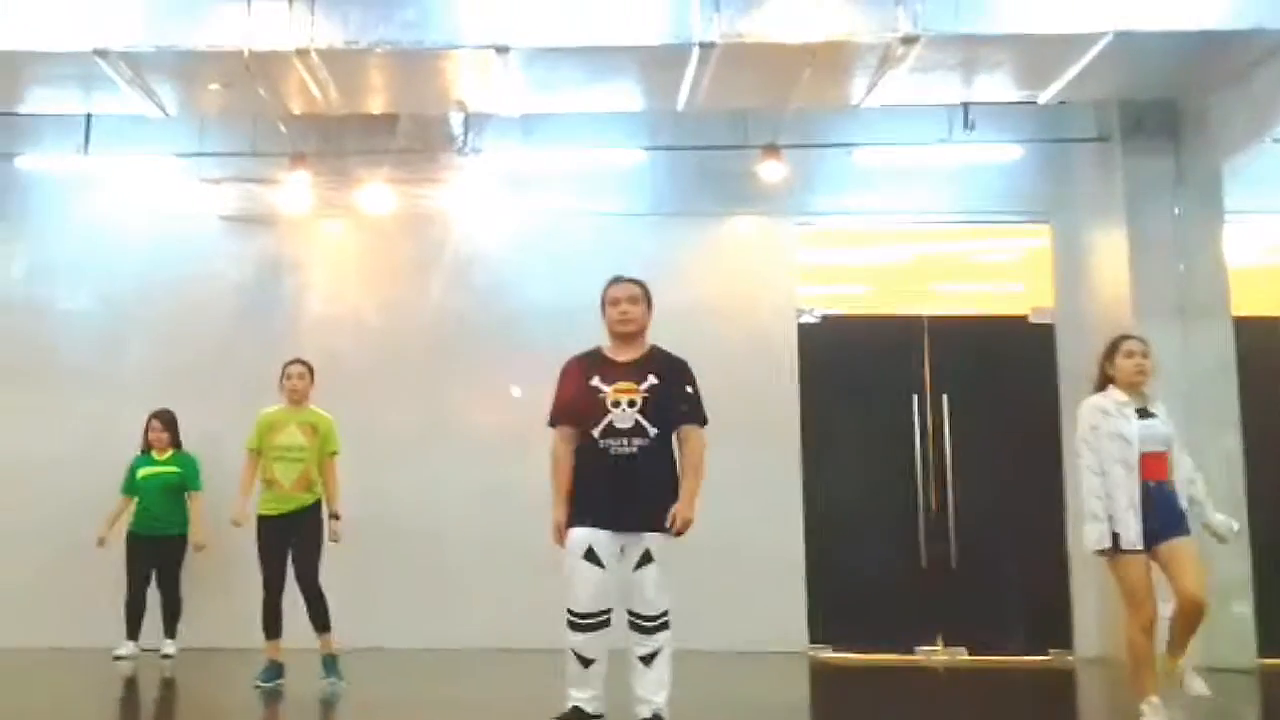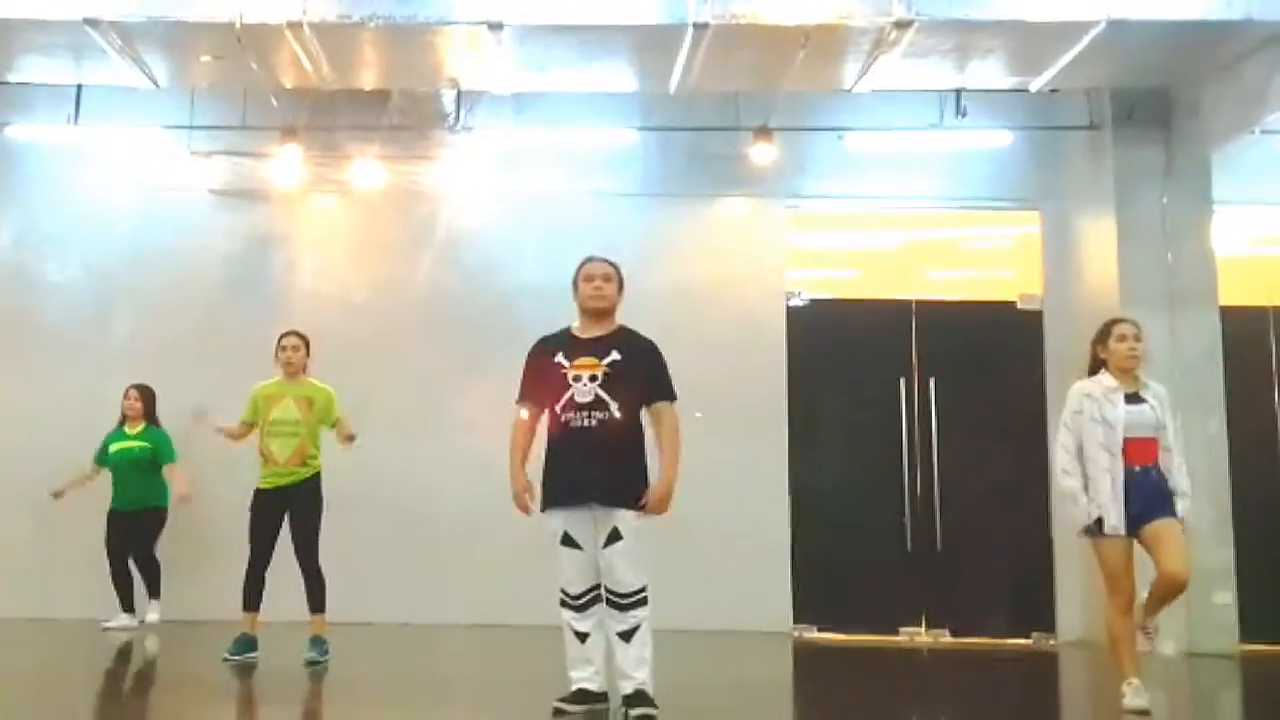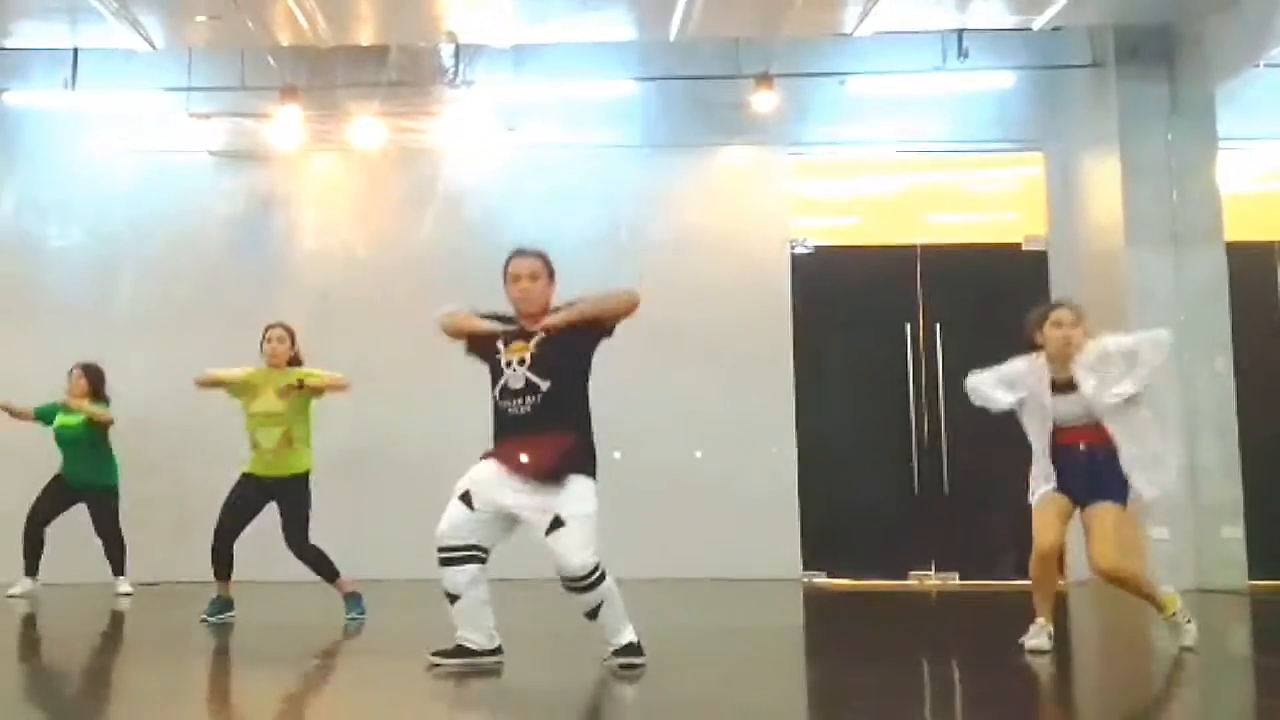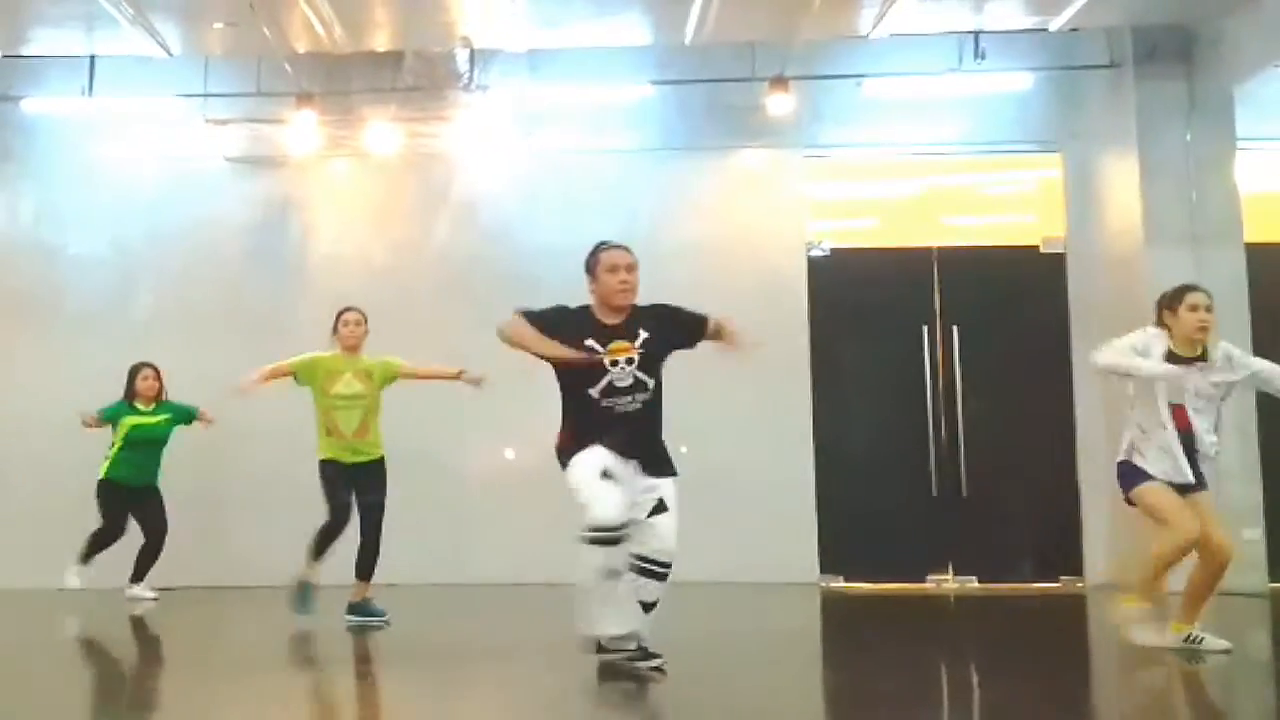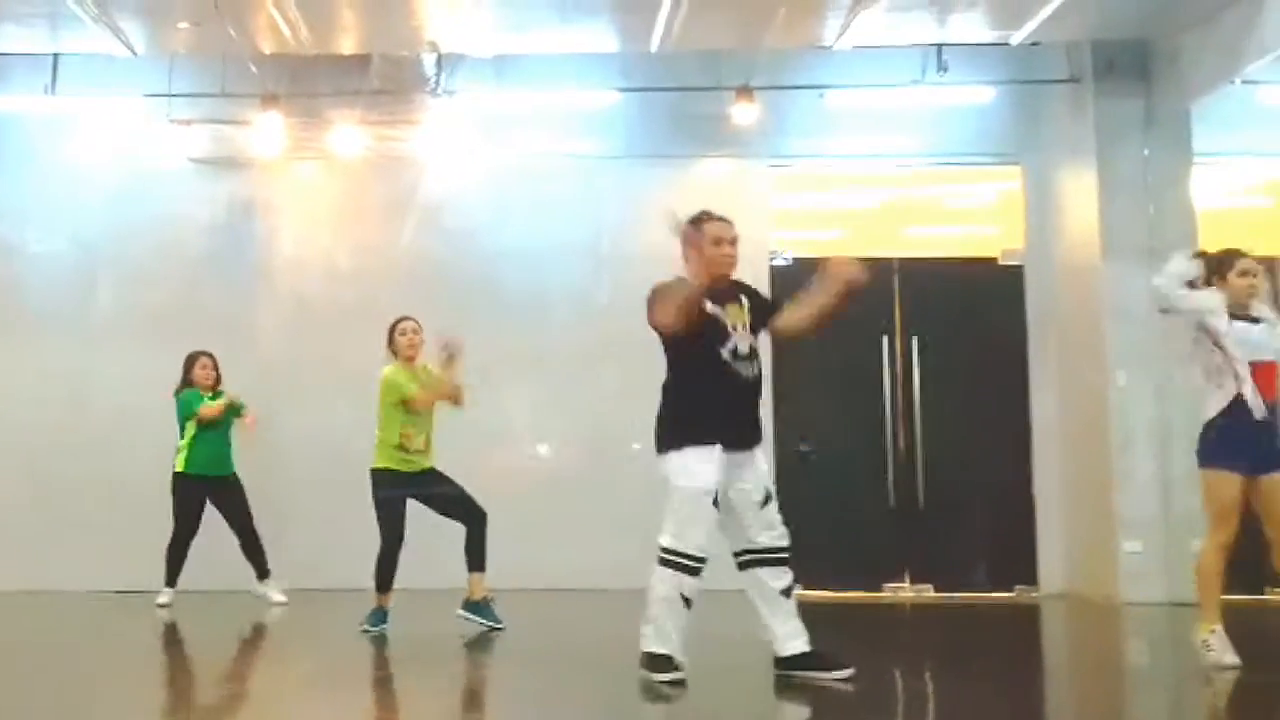
dt=1s
person 1, frame 1
left shoulder: (673, 370)
right shoulder: (579, 370)
left elbow: (691, 439)
right elbow: (564, 441)
left wrist: (687, 499)
right wrist: (559, 505)
left hip: (653, 514)
right hip: (591, 514)
left knee: (649, 614)
right knee: (586, 611)
person 1, frame 2
left shoulder: (639, 349)
right shoulder: (548, 349)
left elbow: (663, 412)
right elbow: (528, 411)
left wrist: (667, 474)
right wrist: (519, 470)
left hip: (623, 489)
right hip: (565, 489)
left knee: (626, 589)
right knee: (576, 591)
person 1, frame 3
left shoulder: (572, 326)
right shoulder: (496, 330)
left elbow: (627, 300)
right elbow: (450, 321)
left wrist: (565, 317)
right wrist: (489, 327)
left hip: (565, 474)
right hip: (503, 468)
left knee: (577, 565)
right knee: (453, 537)
left ankle: (624, 640)
right ankle: (479, 643)
person 1, frame 4
left shoulder: (656, 320)
right shoulder: (568, 321)
left elbow: (716, 327)
right elbow: (512, 326)
left wrist: (726, 333)
right wrist: (545, 347)
left hip: (650, 462)
right hip: (592, 451)
left knee: (656, 556)
right knee: (608, 518)
left ankle: (628, 639)
right ankle: (608, 629)
person 1, frame 5
left shoulder: (740, 293)
right shoulder: (678, 294)
left elbow: (790, 323)
right elbow: (667, 322)
left wrist: (833, 285)
right wrist: (699, 273)
left hip: (742, 442)
right hip: (694, 439)
left knee: (764, 543)
right knee: (686, 544)
left ankle: (793, 651)
right ankle: (660, 651)
person 2, frame 1
left shoulder: (1159, 411)
right shoulder: (1095, 409)
left elbow: (1181, 465)
right elbow: (1090, 469)
left wrist: (1211, 515)
right wrist: (1098, 524)
left hip: (1166, 508)
right hip: (1125, 514)
left knee: (1195, 596)
right knee: (1142, 615)
left ankle: (1174, 658)
person 2, frame 2
left shoulder: (1157, 393)
right shoulder: (1085, 393)
left elbow: (1172, 447)
right elbow: (1066, 452)
left wrist: (1182, 493)
right wrist: (1080, 503)
left hip: (1155, 491)
right hip: (1110, 498)
left knee: (1178, 573)
right knee: (1120, 597)
left ankle: (1147, 619)
right ankle: (1131, 682)
person 2, frame 3
left shoulder: (1101, 353)
right shoulder: (1027, 369)
left elbow: (1159, 340)
right elbow: (976, 381)
left wrist: (1132, 384)
right wrist: (1002, 397)
left hip: (1105, 471)
right hip: (1056, 471)
left knee: (1108, 565)
right knee: (1045, 546)
left ankle: (1169, 606)
right ankle: (1043, 622)
person 2, frame 4
left shoulder: (1222, 356)
right shoulder: (1149, 341)
right elbow: (1106, 358)
right wrist: (1152, 370)
left hip: (1188, 466)
right hip: (1142, 463)
left knee: (1219, 551)
right knee: (1184, 531)
left ankle: (1182, 627)
right ankle: (1138, 603)
person 2, frame 5
right shoulder: (1207, 310)
right elbow: (1166, 292)
right wrist: (1189, 267)
right hip: (1227, 430)
right knee: (1221, 536)
right ankle: (1210, 630)
person 3, frame 1
left shoulder: (323, 423)
right shoulder: (265, 420)
left elbow: (329, 473)
right elbow: (251, 464)
left wrist: (334, 515)
right wrist: (241, 501)
left hip: (307, 512)
right hip: (270, 513)
left knee: (308, 582)
right knee: (272, 588)
left ankle: (329, 656)
right ankle: (273, 663)
person 3, frame 2
left shoulder: (320, 394)
right shoulder: (262, 393)
left elbow: (341, 426)
right elbow: (242, 432)
left wrist: (345, 435)
right wrist: (221, 428)
left hip: (305, 484)
right hip: (267, 486)
left knee: (307, 559)
right knee: (257, 561)
left ankle: (318, 639)
right ankle: (247, 638)
person 3, frame 3
left shoulder: (302, 379)
right shoulder: (247, 378)
left elbow: (342, 383)
right elbow: (201, 381)
left wrist: (301, 380)
right wrist: (223, 377)
left hip: (294, 475)
right hip: (256, 476)
left knee: (298, 545)
right knee: (222, 535)
left ankle: (350, 594)
right ankle: (223, 599)
person 3, frame 4
left shoulder: (378, 367)
right shoulder: (318, 363)
left elbow: (421, 371)
right elbow: (274, 370)
left wrist: (461, 376)
right wrist: (257, 378)
left hip: (369, 461)
right hip: (333, 459)
left knee: (371, 530)
right knee: (338, 517)
left ankle: (359, 601)
right ankle: (307, 576)
person 3, frame 5
left shoulder: (429, 372)
right shoulder: (393, 377)
left elbow: (457, 400)
right elbow: (423, 405)
left wrist: (450, 366)
right wrist: (446, 370)
left hip: (423, 469)
right hip: (390, 472)
left knee: (475, 516)
right knee: (392, 541)
left ankle: (477, 600)
right ankle: (380, 609)
person 4, frame 1
left shoulder: (185, 462)
right shoulder: (139, 462)
left elbow: (194, 498)
right elbow: (126, 498)
left wrist: (197, 530)
right wrist: (107, 528)
left hip: (173, 535)
right hip: (140, 534)
left knee: (169, 587)
right knee: (135, 587)
left ankle: (170, 640)
right ankle: (131, 643)
person 4, frame 2
left shoulder: (156, 435)
right shoulder: (114, 436)
left elbow: (172, 465)
right elbow: (96, 467)
left wrist: (181, 487)
right wrist: (67, 486)
left hip: (151, 506)
right hip: (120, 508)
left knee: (143, 555)
right knee: (116, 560)
left ankle: (154, 602)
right ankle: (128, 614)
person 4, frame 3
left shoulder: (95, 410)
right shoulder: (57, 408)
left elbow: (107, 419)
right elbow: (27, 414)
left wrist: (80, 405)
left hip: (101, 483)
right hip: (67, 480)
left knee: (108, 530)
right knee: (34, 522)
left ankle: (121, 578)
right ankle: (30, 579)
person 4, frame 4
left shoulder: (170, 410)
right shoulder: (121, 409)
left elbow: (203, 414)
right elbow: (94, 420)
left wrist: (207, 418)
right wrist: (89, 420)
left hip: (146, 485)
right hip: (114, 480)
left knee: (157, 532)
right knee: (114, 528)
left ankle: (134, 585)
right ankle: (79, 566)
person 4, frame 5
left shoulder: (222, 396)
right shoulder: (187, 396)
left elbow: (245, 413)
right elbow: (206, 412)
left wrist: (242, 414)
right wrist: (227, 398)
left hip: (223, 474)
right hip: (188, 474)
left knee: (245, 527)
right knee: (184, 532)
left ankle: (264, 583)
right ankle: (168, 589)
